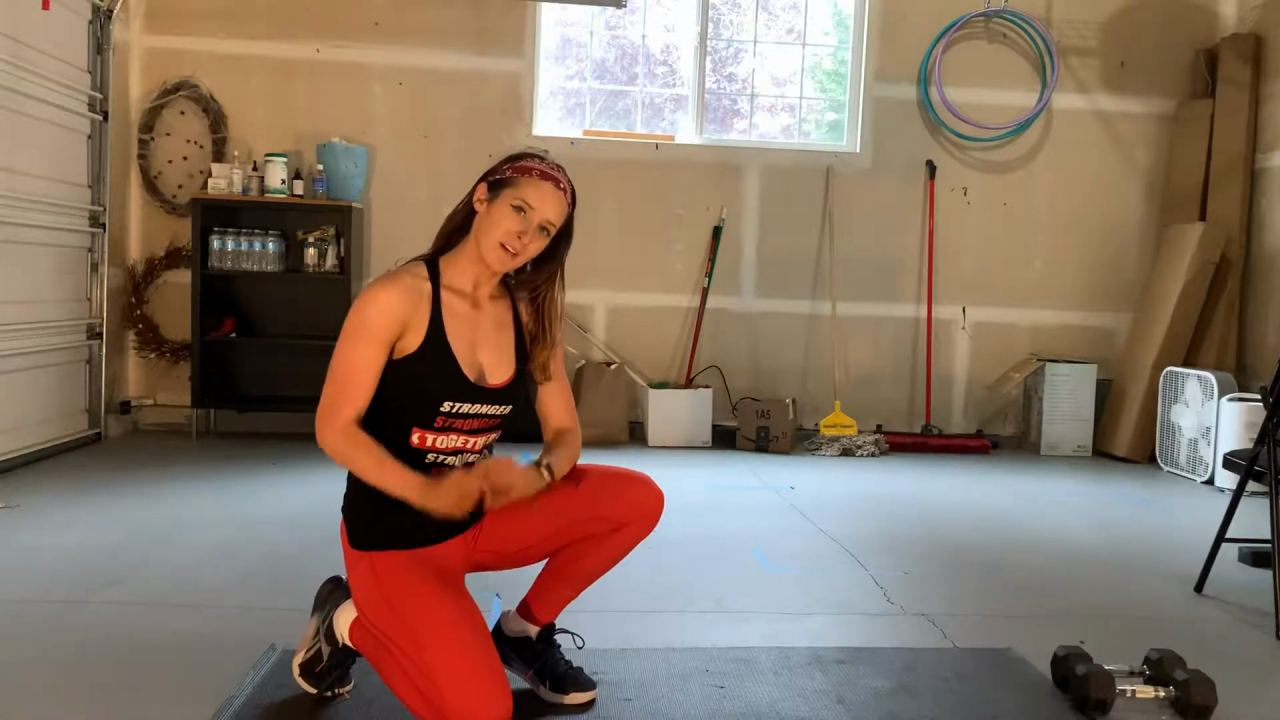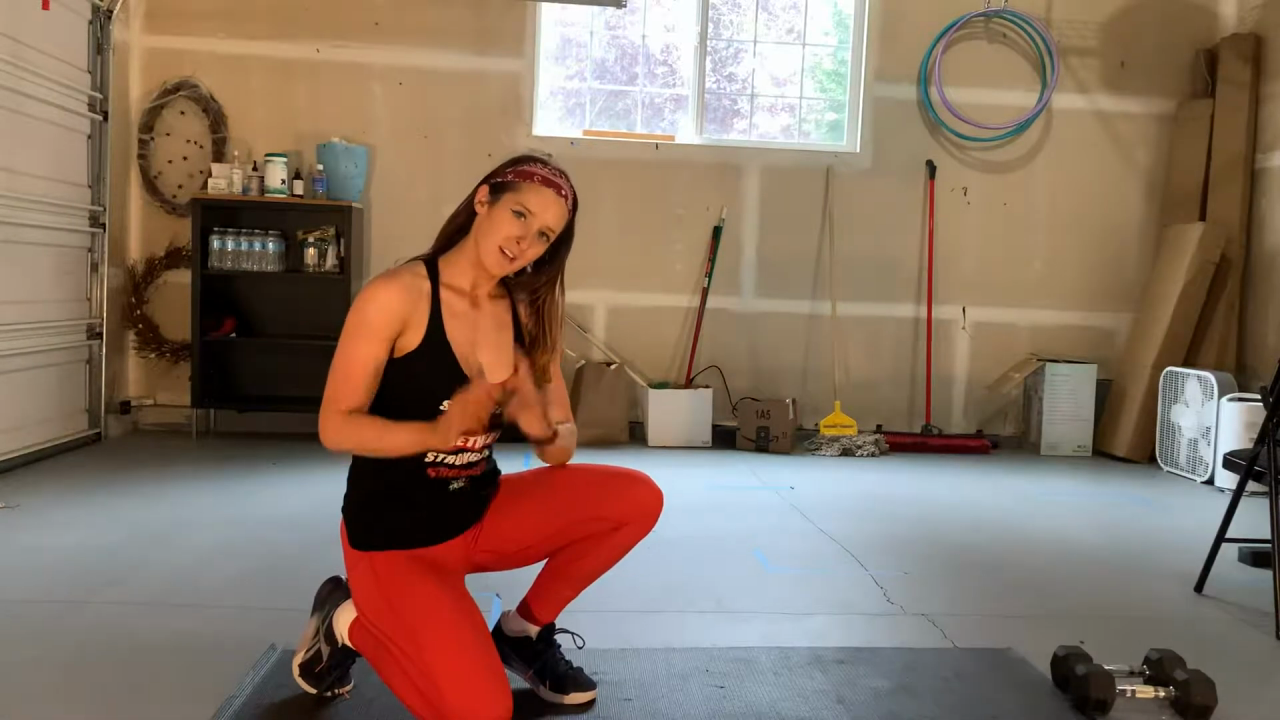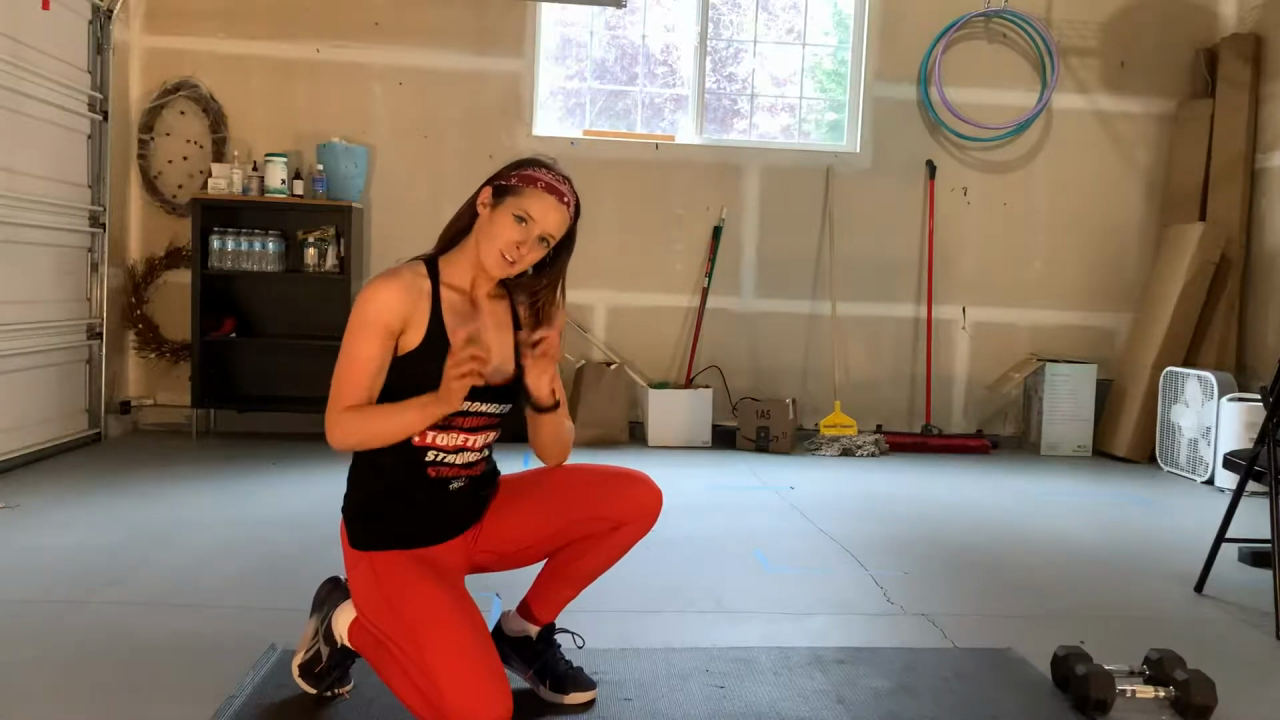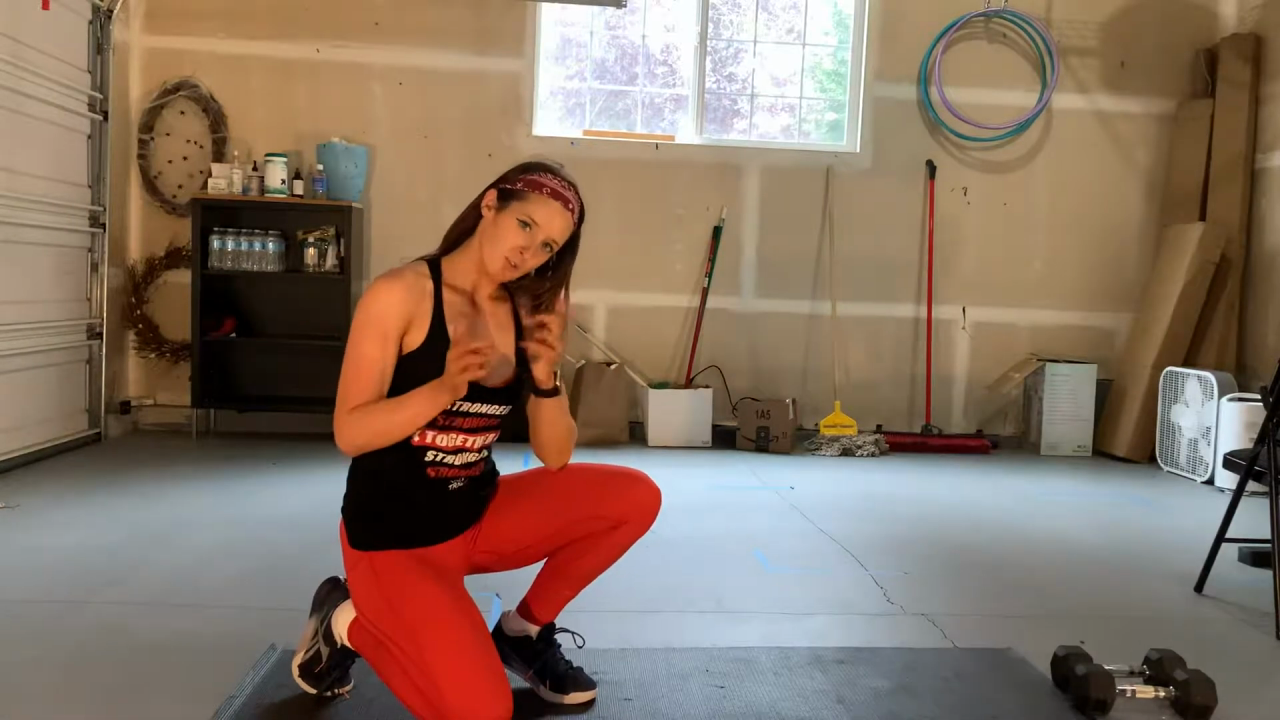
dt=0.1s
person 1, frame 1
left shoulder: (530, 312)
right shoulder: (397, 296)
left elbow: (570, 437)
right elbow: (334, 429)
left wrist: (537, 475)
right wrist: (425, 493)
left hip: (482, 513)
right hip: (394, 532)
left knee: (637, 501)
left ankle: (524, 631)
right ankle: (349, 623)
person 1, frame 2
left shoulder: (529, 313)
right shoulder: (396, 294)
left elbow: (563, 444)
right elbow: (335, 426)
left wrist: (543, 429)
right wrist: (438, 431)
left hip: (480, 510)
right hip: (395, 530)
left knee: (637, 499)
left ankle: (524, 631)
right ankle: (349, 622)
person 1, frame 3
left shoulder: (527, 313)
right shoulder: (397, 293)
left elbow: (555, 455)
right elbow: (341, 430)
left wrist: (544, 394)
right wrist: (442, 400)
left hip: (479, 513)
right hip: (394, 535)
left knee: (636, 498)
left ankle: (524, 631)
right ankle: (347, 624)
person 1, frame 4
left shoulder: (527, 314)
right shoulder: (400, 294)
left elbow: (555, 457)
right elbow: (349, 432)
left wrist: (545, 379)
right wrist: (445, 389)
left hip: (479, 513)
right hip: (393, 534)
left knee: (635, 497)
left ankle: (525, 631)
right ankle: (347, 623)
